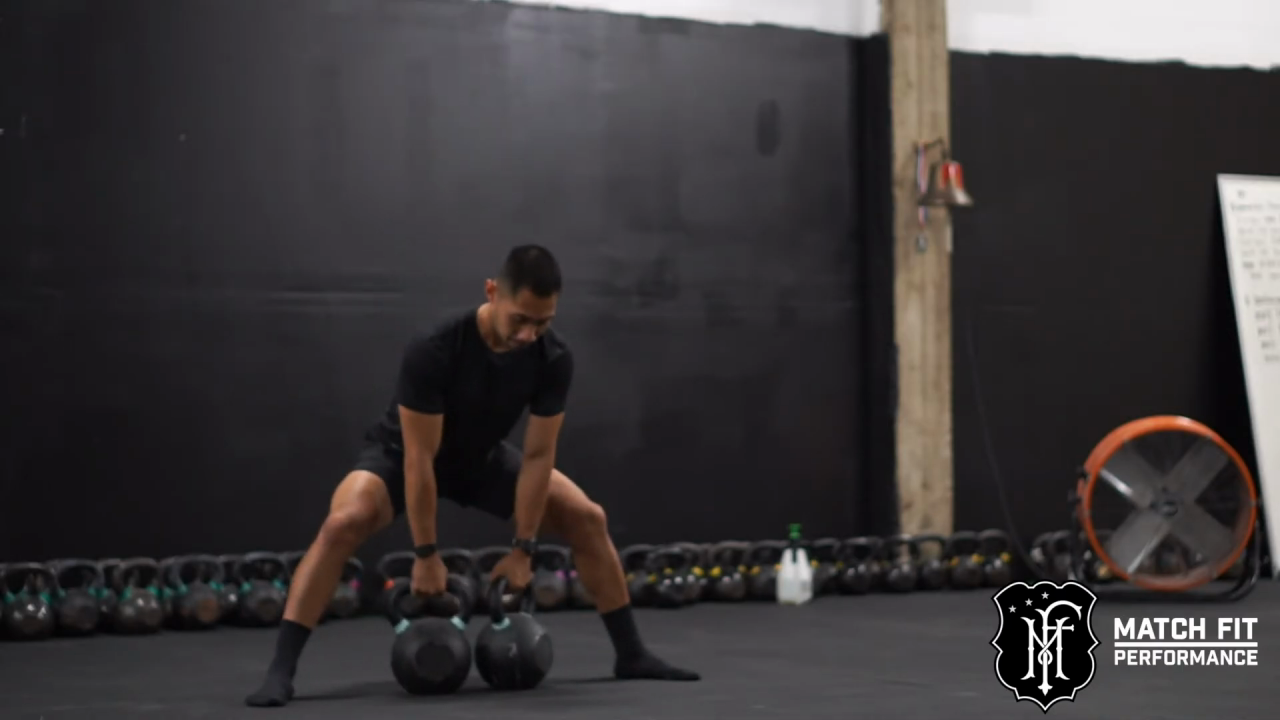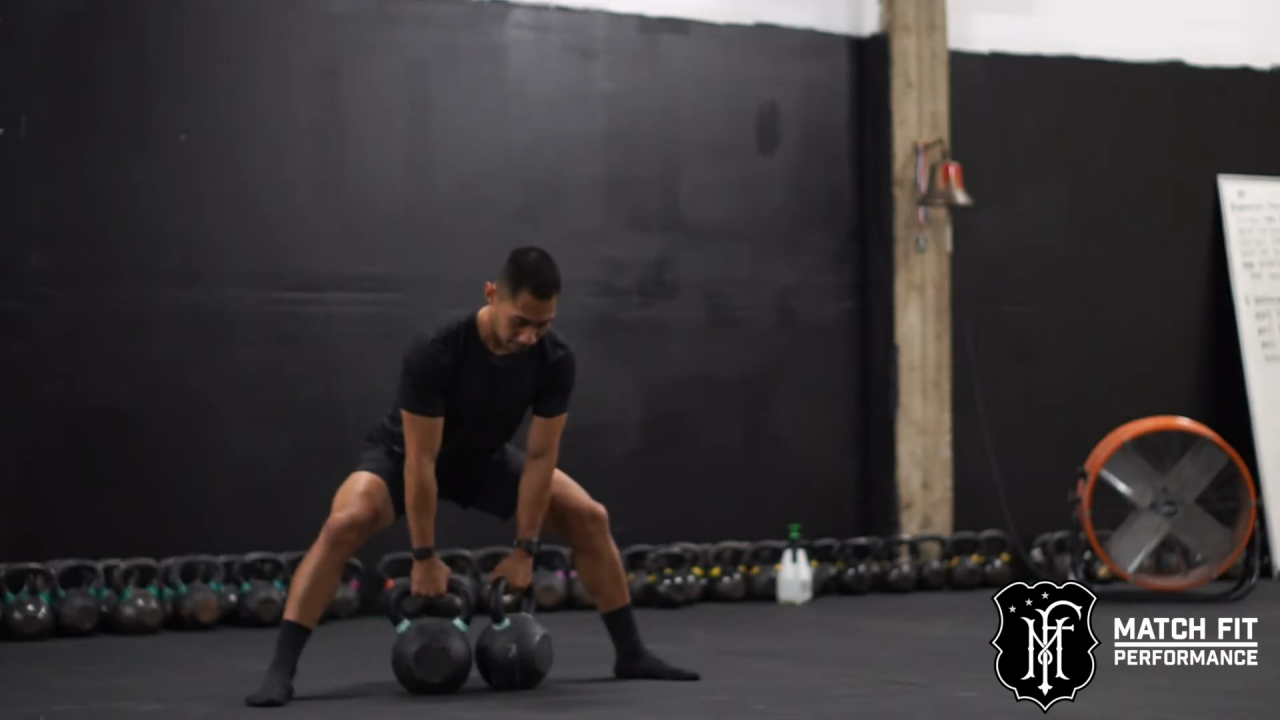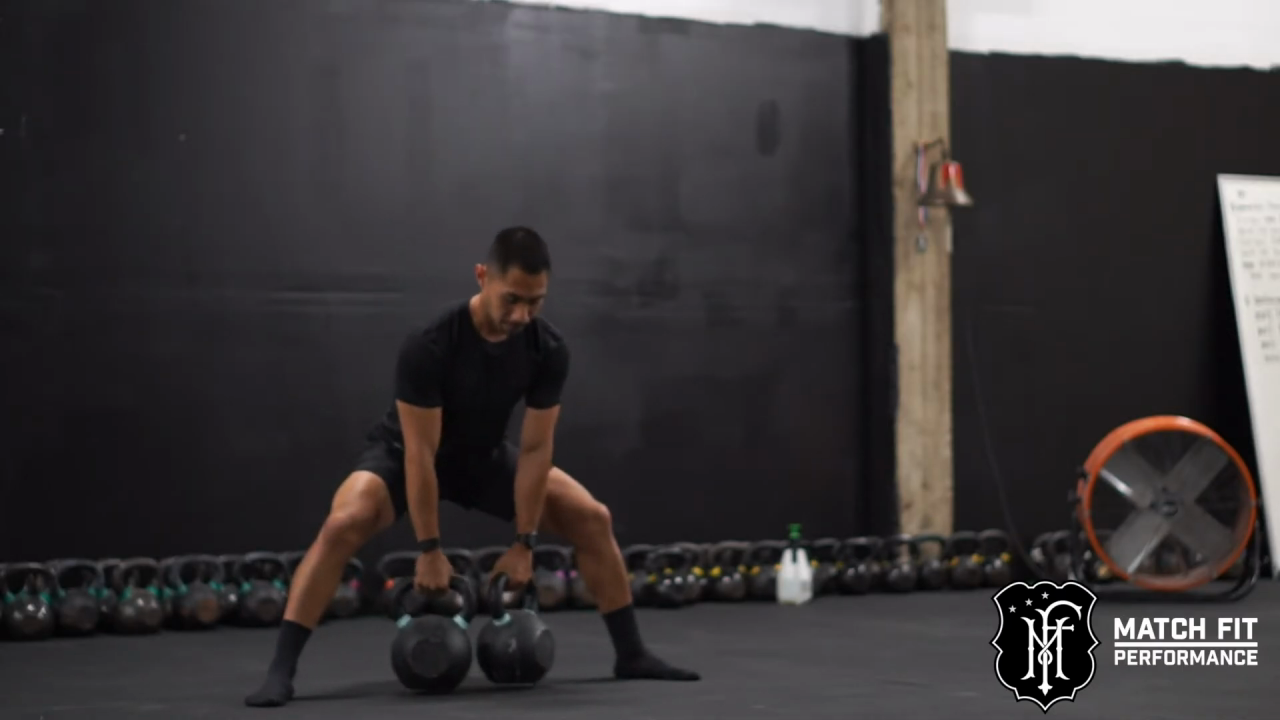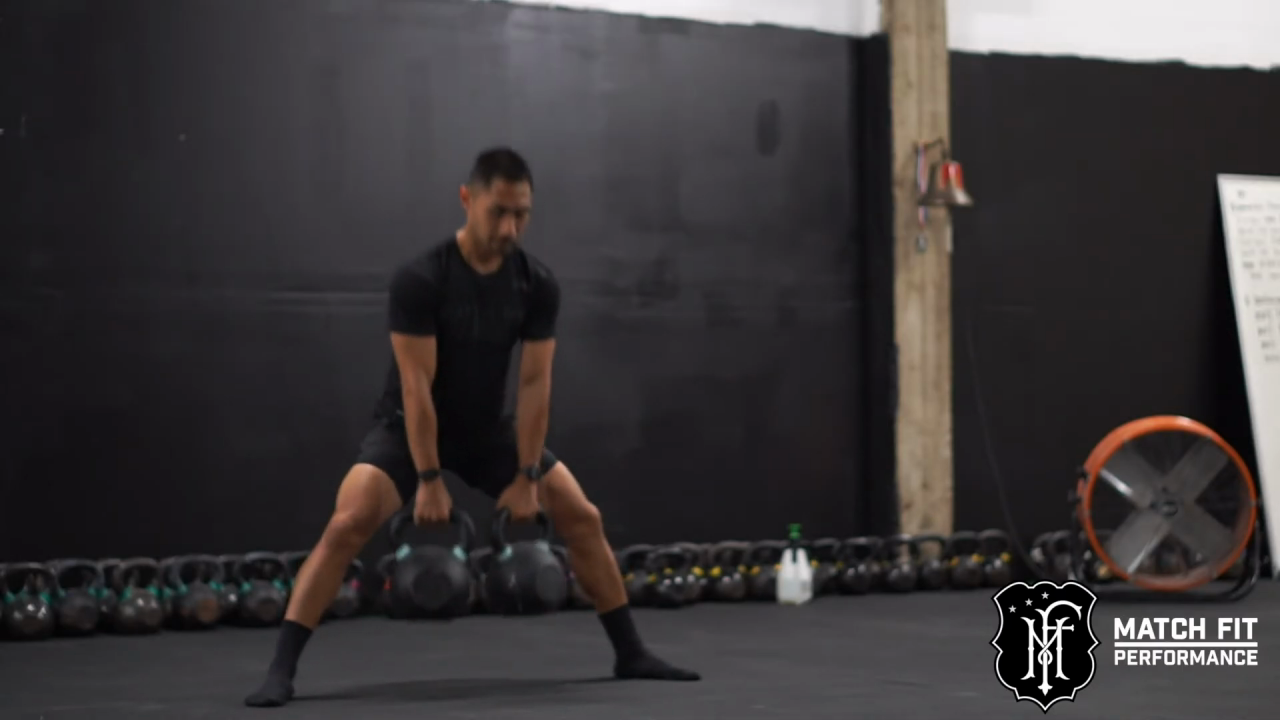
dt=0.4s
person 1, frame 1
left shoulder: (554, 359)
right shoulder: (432, 351)
left elbow: (538, 456)
right elbow: (419, 460)
left wrist: (522, 551)
right wrist: (426, 556)
left hip: (483, 457)
right hip: (402, 453)
left knee: (587, 518)
right knee: (344, 524)
left ankle: (631, 654)
right ankle: (281, 670)
person 1, frame 2
left shoulder: (557, 360)
right shoulder: (433, 353)
left elbow: (541, 457)
right elbow: (420, 462)
left wrist: (524, 550)
right wrist: (425, 558)
left hip: (485, 458)
right hip: (403, 454)
left knee: (590, 518)
right knee: (345, 524)
left ankle: (631, 654)
right ankle: (281, 670)
person 1, frame 3
left shoulder: (549, 350)
right shoulder: (428, 345)
left elbow: (535, 449)
right elbow: (420, 454)
left wrist: (523, 545)
right wrist: (430, 550)
left hip: (484, 457)
right hip: (402, 453)
left knee: (592, 518)
right knee: (343, 525)
left ankle: (631, 654)
right ankle: (281, 670)
person 1, frame 4
left shoulder: (537, 284)
right shoulder: (419, 279)
left elbow: (534, 383)
right elbow: (417, 386)
left wrist: (526, 479)
right wrist: (429, 482)
left hip: (488, 430)
right hip: (408, 427)
left knee: (583, 519)
right knee: (346, 526)
left ankle: (631, 653)
right ankle: (281, 669)
